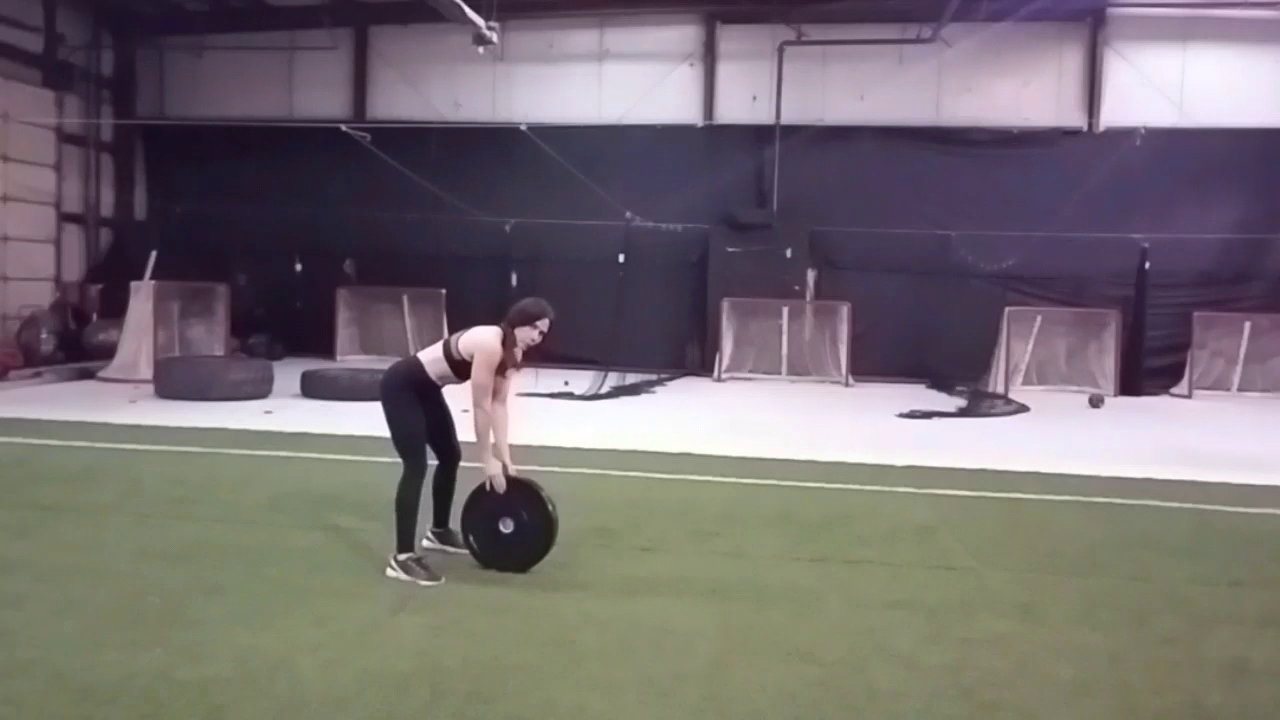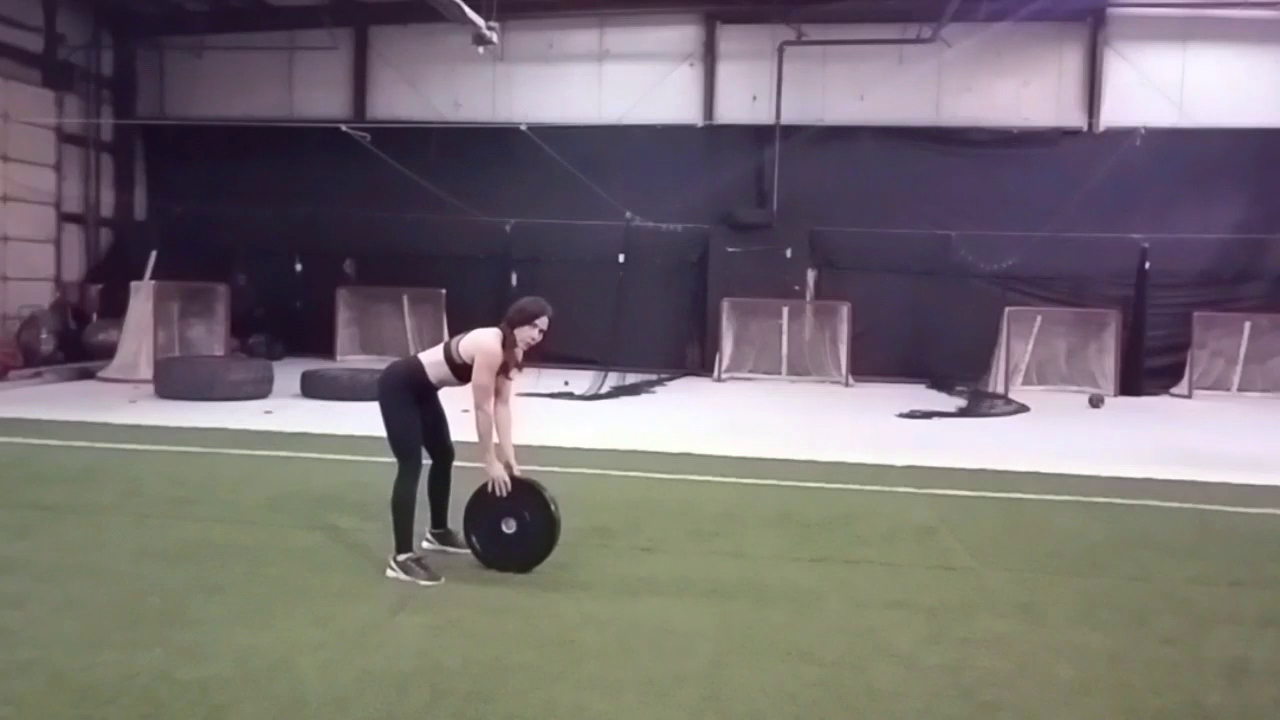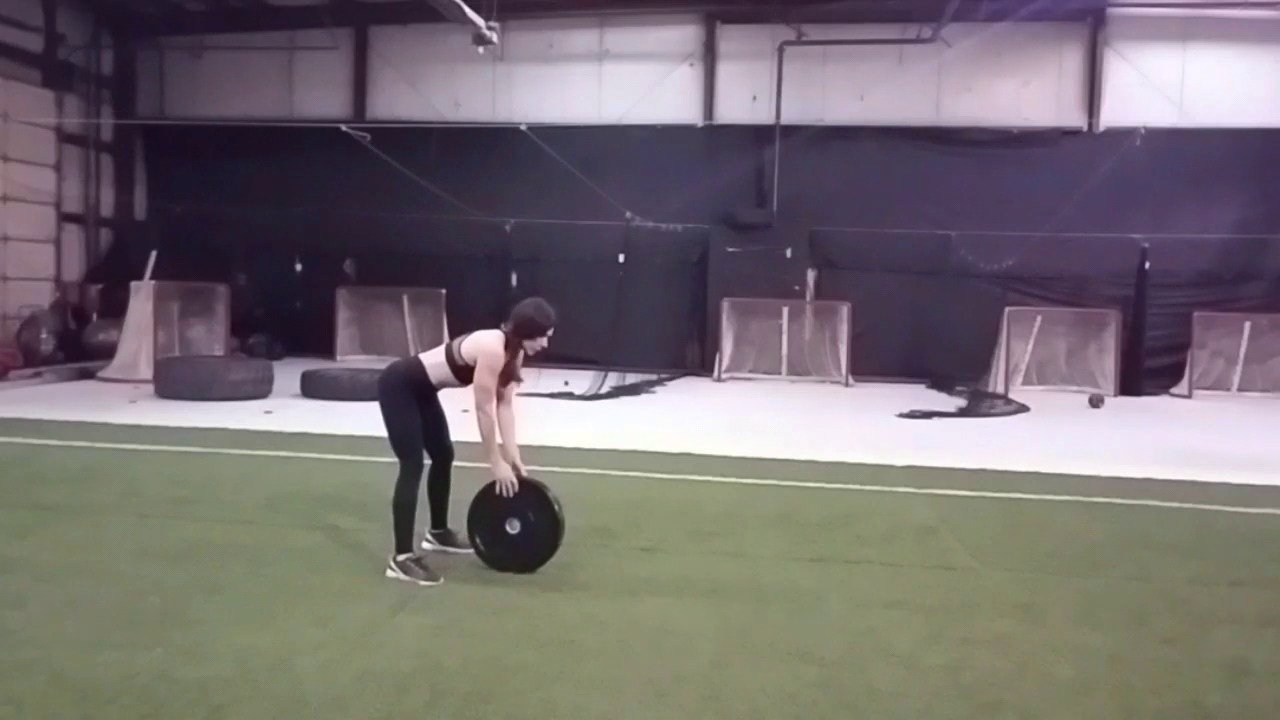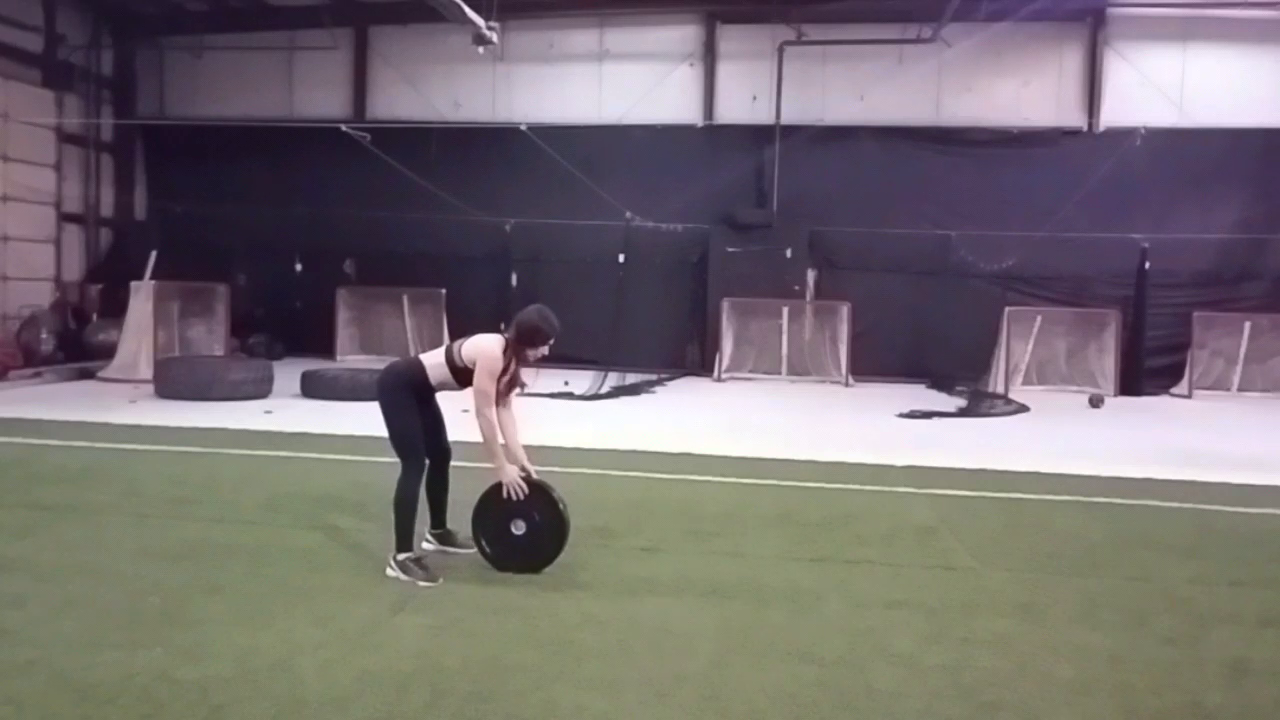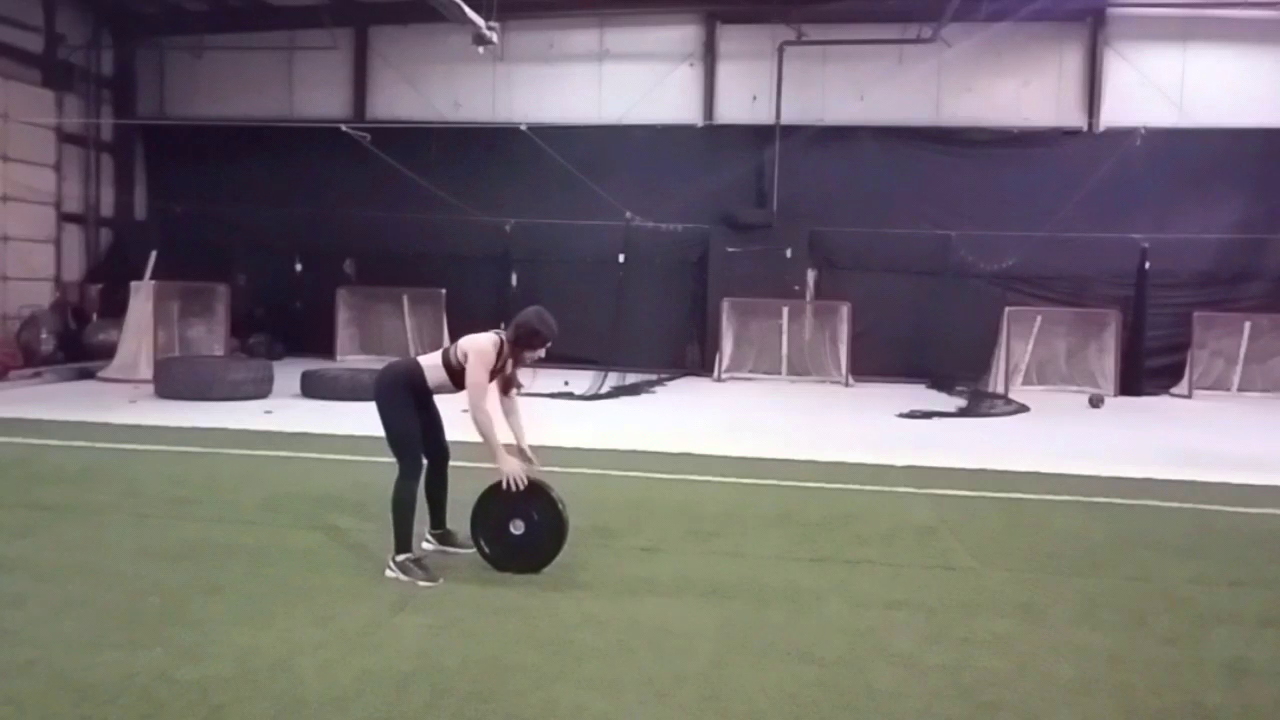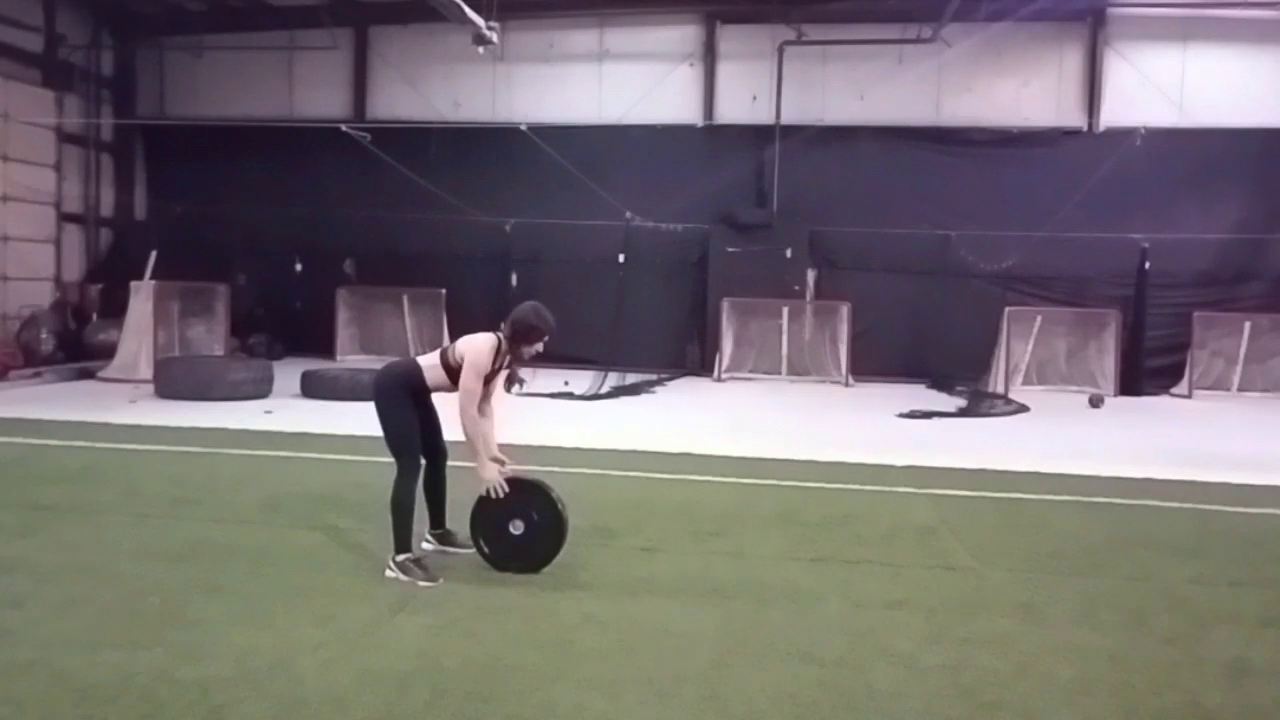
dt=0.4s
person 1, frame 1
left shoulder: (511, 350)
right shoulder: (489, 345)
left elbow: (498, 404)
right elbow: (481, 406)
left wrist: (504, 456)
right wrist: (487, 459)
left hip: (426, 389)
right hip: (401, 387)
left knee: (451, 457)
right knee: (416, 466)
left ankle: (438, 532)
right ankle: (402, 557)
person 1, frame 2
left shoulder: (512, 351)
right shoulder: (489, 347)
left elbow: (501, 405)
right elbow: (483, 409)
left wrist: (508, 457)
right wrist: (490, 462)
left hip: (422, 390)
right hip: (398, 386)
left knee: (444, 456)
right knee: (410, 467)
left ankle: (438, 532)
right ankle: (401, 557)
person 1, frame 3
left shoulder: (513, 352)
right shoulder: (492, 349)
left elbow: (504, 406)
right elbow: (484, 411)
left wrist: (514, 456)
right wrist: (497, 463)
left hip: (422, 390)
right hip: (399, 386)
left knee: (444, 457)
right knee: (412, 466)
left ankle: (438, 533)
right ankle: (401, 558)
person 1, frame 4
left shoulder: (510, 354)
right shoulder: (490, 353)
left elbow: (503, 408)
right elbow: (484, 414)
left wrist: (520, 458)
right wrist: (502, 467)
left hip: (420, 390)
right hip: (398, 385)
left knee: (441, 457)
right knee: (414, 465)
left ankle: (437, 532)
right ankle: (402, 557)
person 1, frame 5
left shoulder: (508, 351)
right shoulder: (485, 348)
left elbow: (507, 397)
right elbow: (478, 409)
left wrist: (521, 444)
right wrist: (502, 458)
left hip: (417, 391)
right hip: (395, 387)
left knee: (439, 457)
right knee: (411, 467)
left ankle: (437, 532)
right ankle: (401, 558)
person 1, frame 6
left shoulder: (503, 352)
right shoulder: (483, 349)
left elbow: (483, 406)
right elbow: (467, 412)
left wrist: (491, 450)
right wrist: (483, 464)
left hip: (415, 391)
right hip: (394, 387)
left knee: (437, 457)
right knee: (409, 466)
left ankle: (437, 532)
right ankle: (401, 558)
